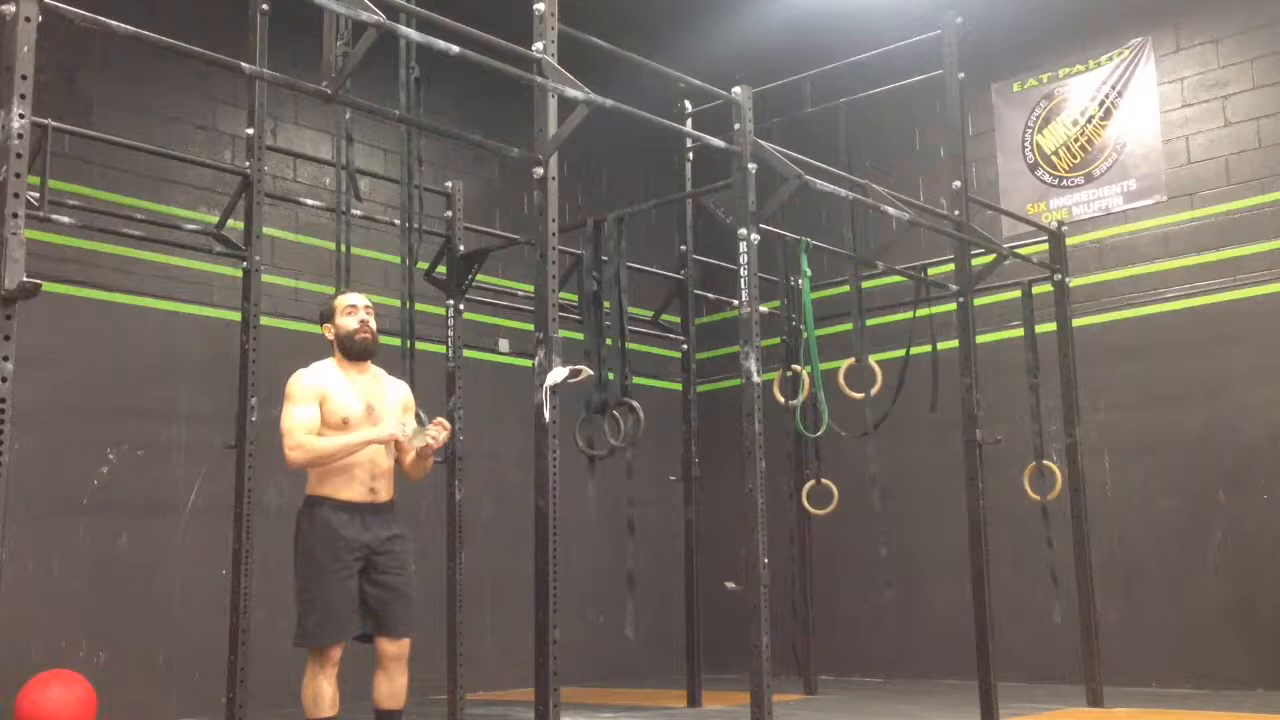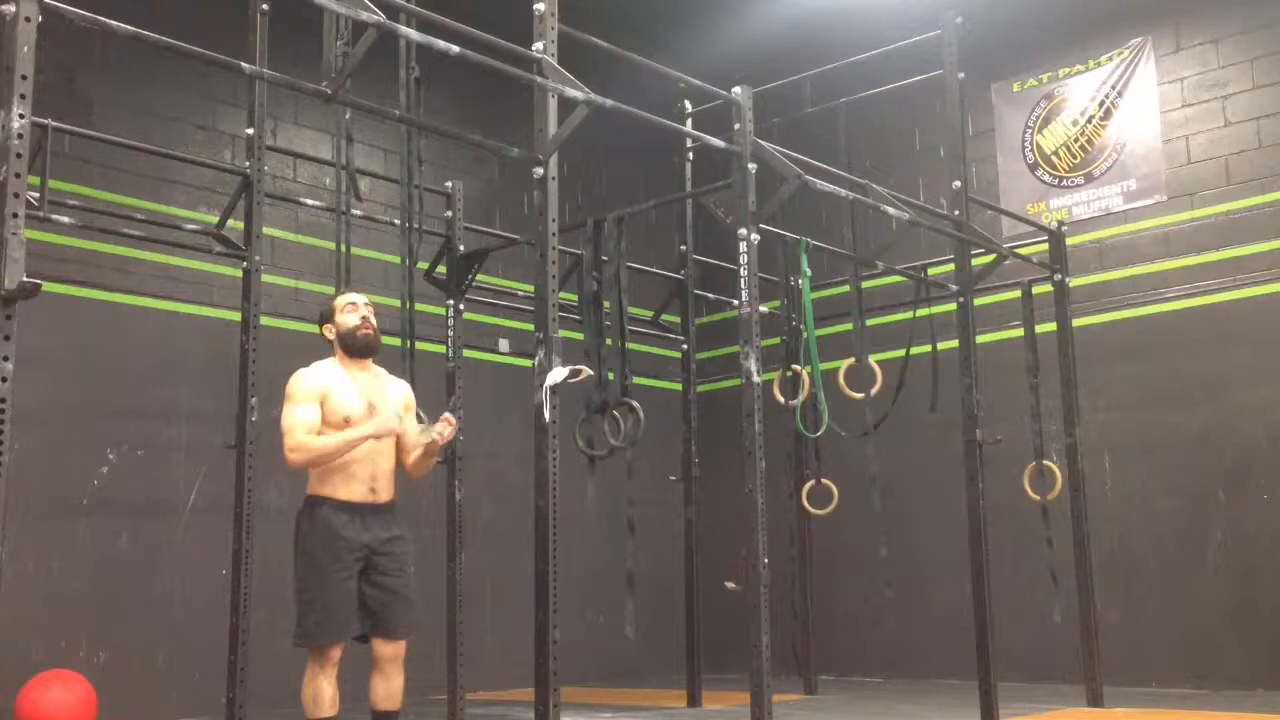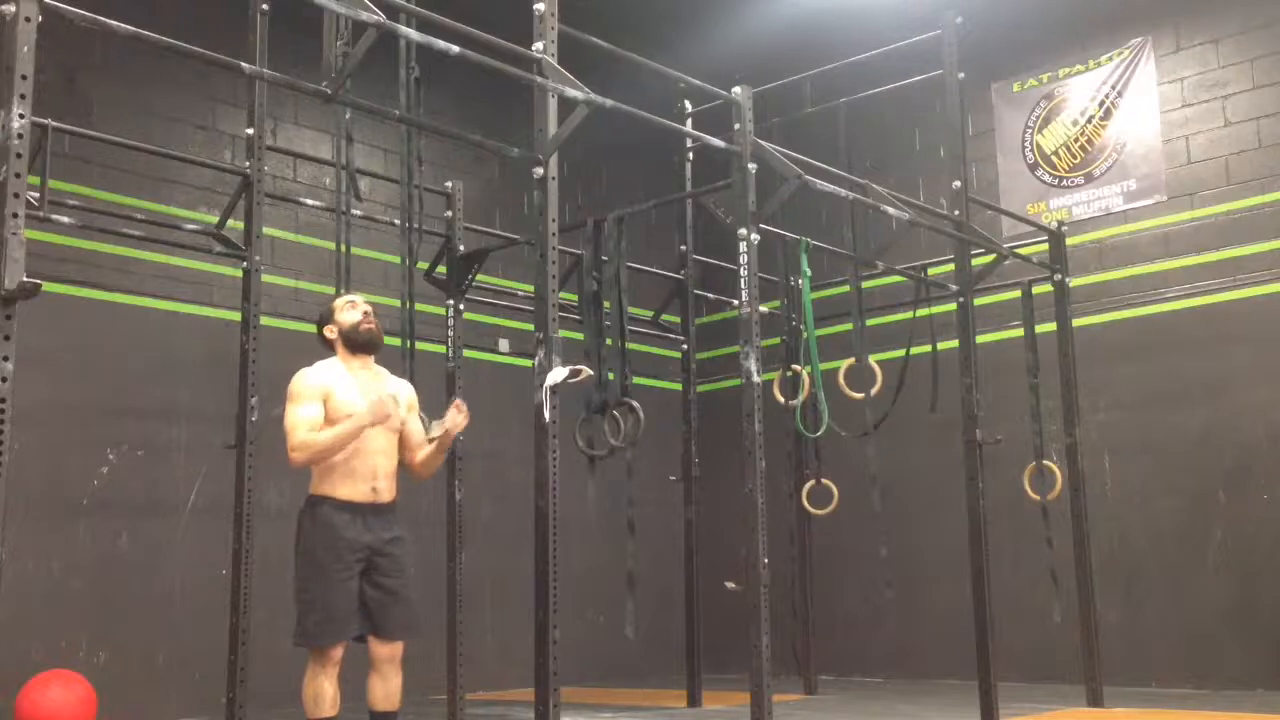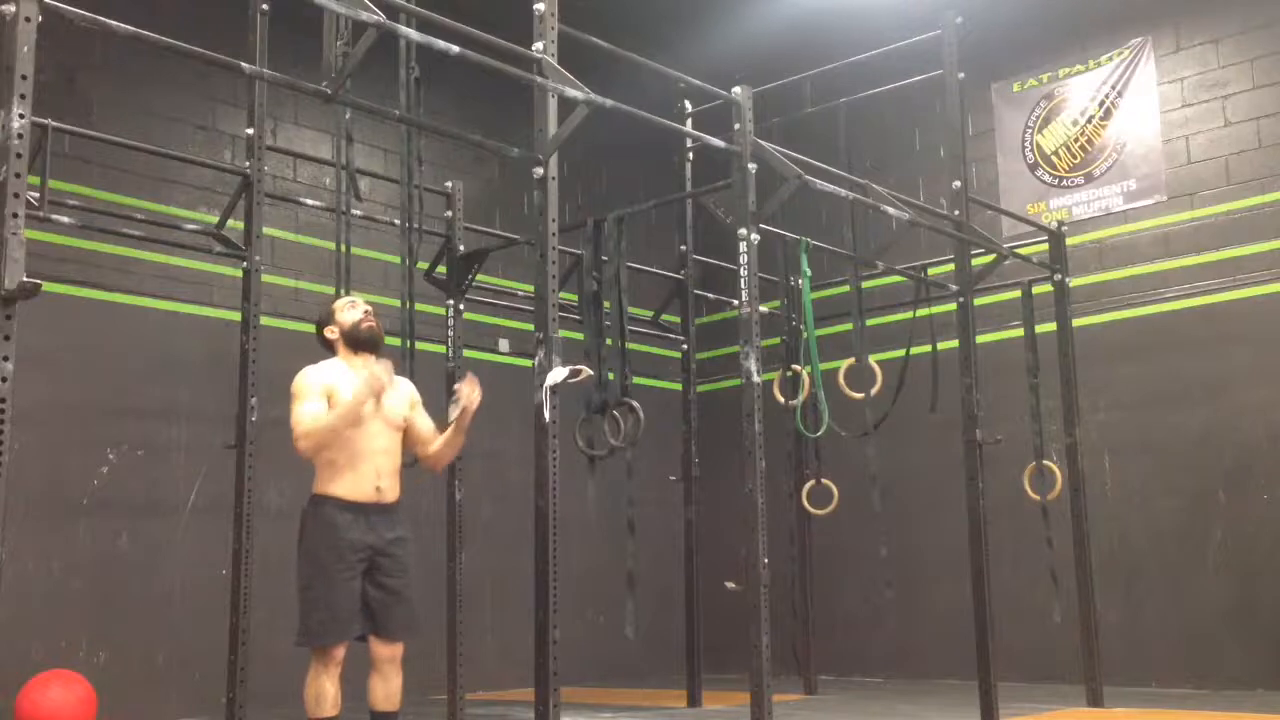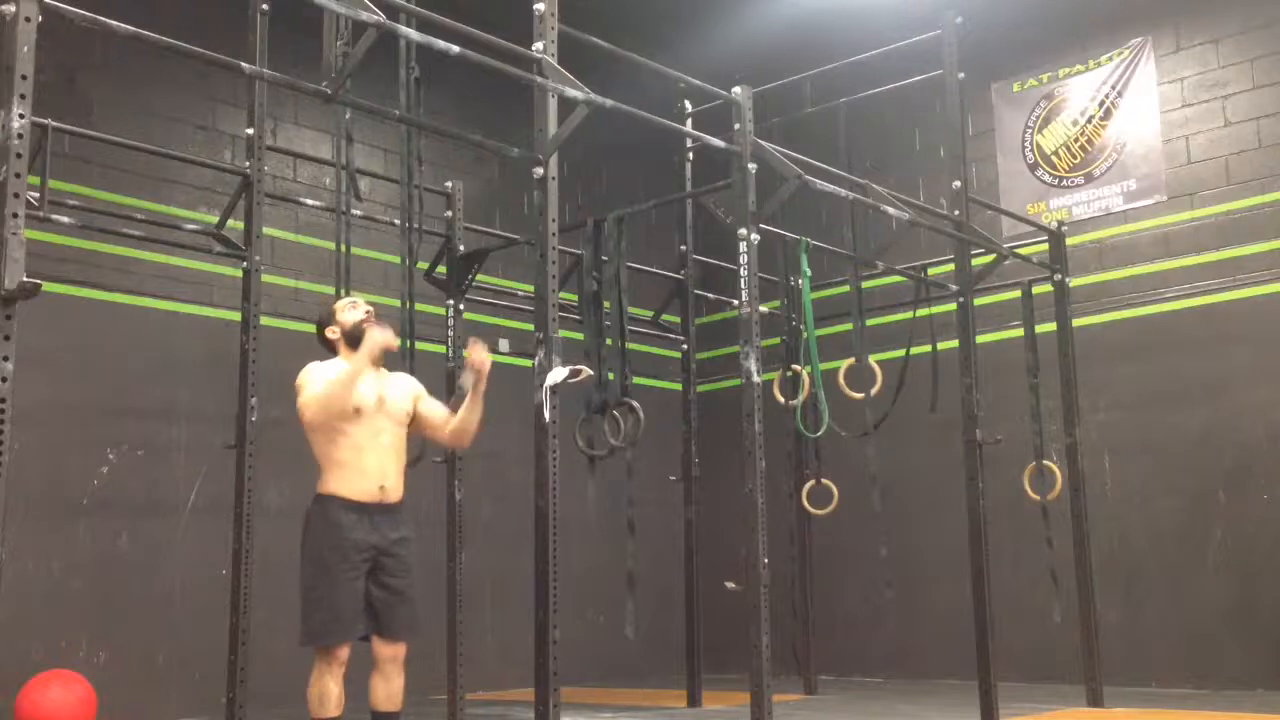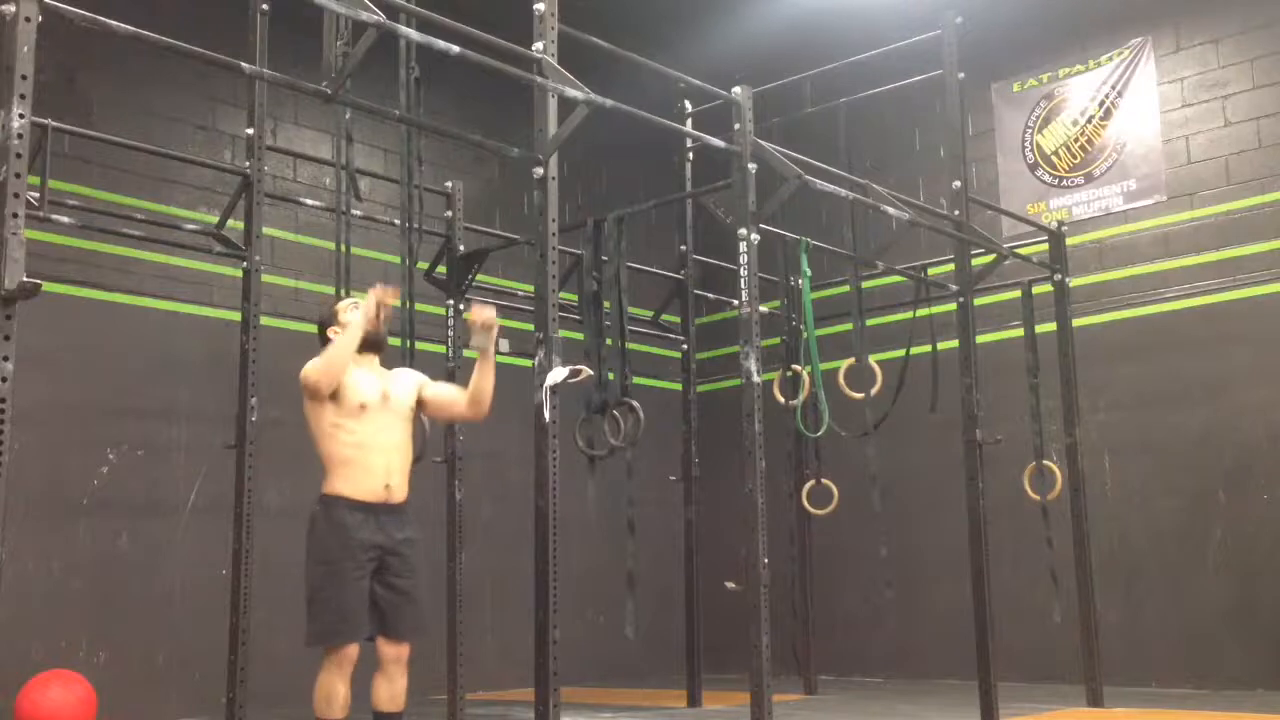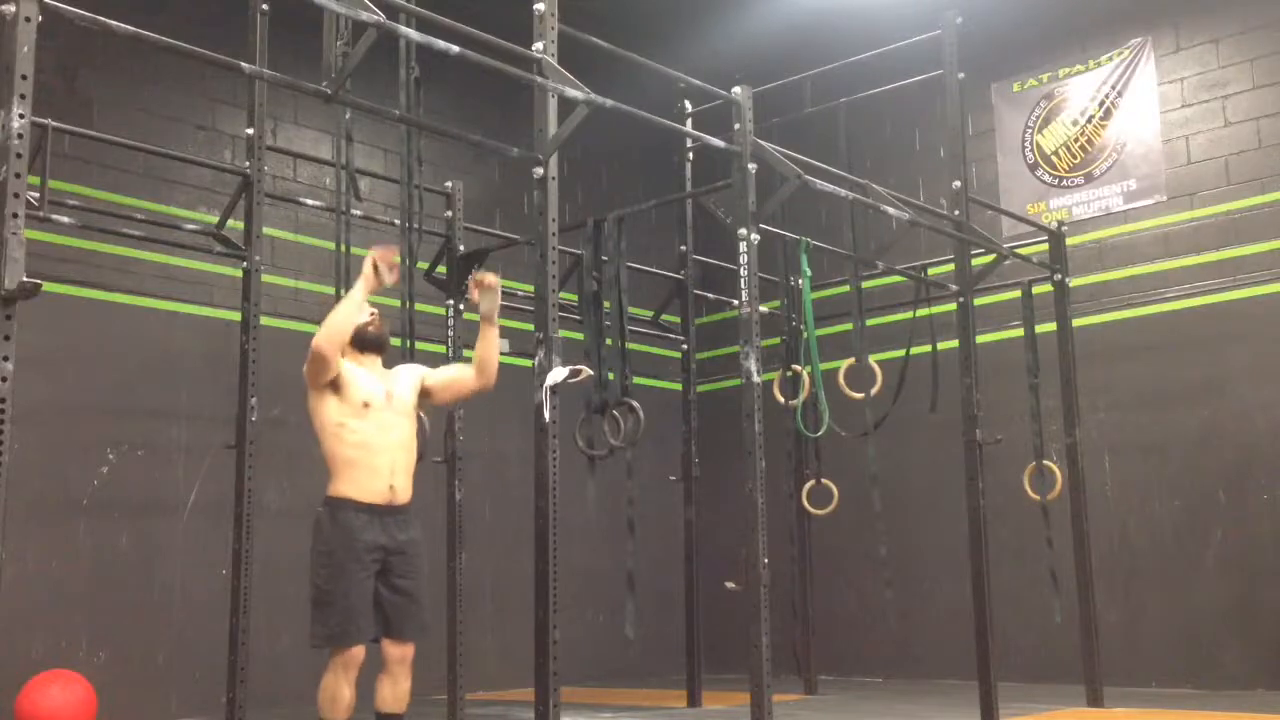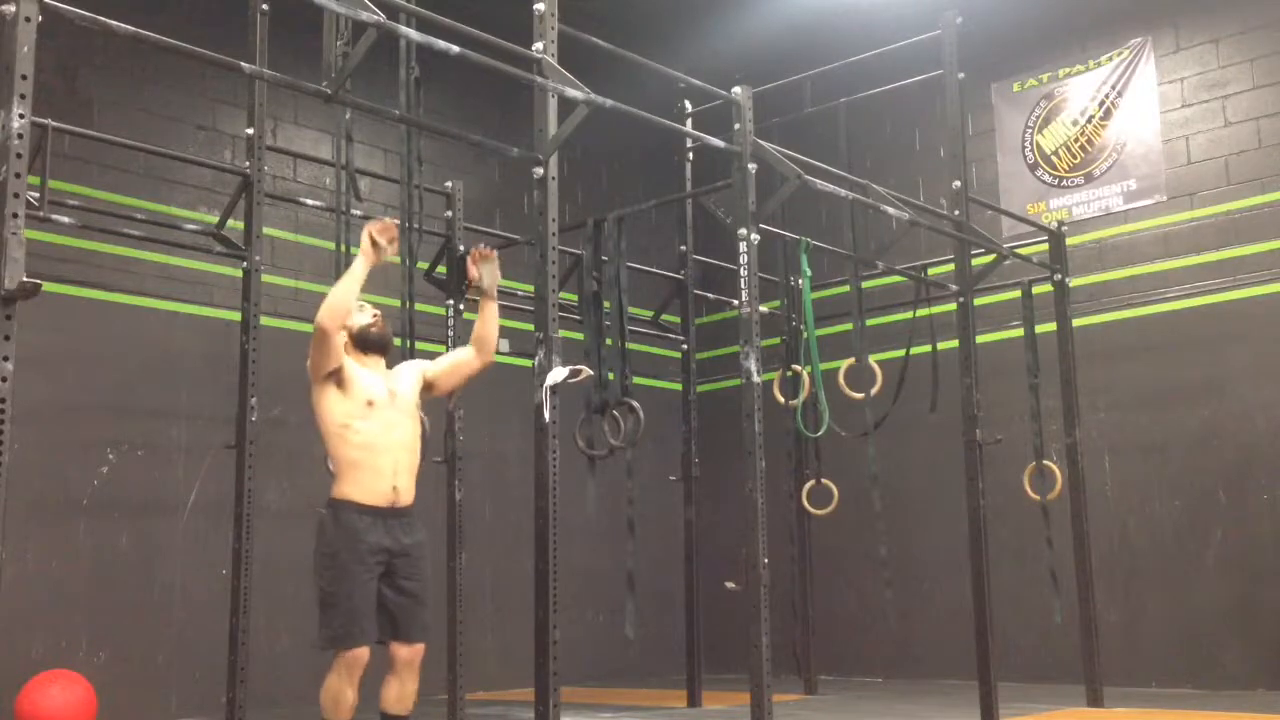
dt=0.1s
person 1, frame 1
left shoulder: (398, 389)
right shoulder: (310, 380)
left elbow: (411, 470)
right elbow: (296, 451)
left wrist: (427, 449)
right wrist: (368, 436)
left hip: (385, 525)
right hip: (329, 523)
left knee: (395, 647)
right knee: (327, 652)
person 1, frame 2
left shoulder: (399, 389)
right shoulder: (311, 380)
left elbow: (414, 469)
right elbow: (296, 452)
left wrist: (431, 446)
right wrist: (367, 431)
left hip: (385, 526)
right hip: (329, 523)
left knee: (392, 649)
right knee: (327, 653)
person 1, frame 3
left shoulder: (401, 389)
right shoulder: (313, 378)
left elbow: (421, 466)
right elbow: (298, 452)
left wrist: (444, 437)
right wrist: (363, 419)
left hip: (386, 525)
right hip: (331, 522)
left knee: (389, 649)
right knee: (328, 652)
person 1, frame 4
left shoulder: (404, 389)
right shoulder: (316, 377)
left elbow: (435, 458)
right elbow: (306, 442)
left wrist: (461, 419)
right wrist: (361, 397)
left hip: (389, 525)
right hip: (335, 522)
left knee: (389, 650)
right knee: (330, 651)
person 1, frame 5
left shoulder: (403, 384)
right shoulder: (318, 374)
left elbow: (458, 437)
right elbow: (315, 417)
left wrist: (476, 384)
right wrist: (362, 357)
left hip: (392, 524)
right hip: (338, 521)
left knee: (392, 651)
right knee: (335, 652)
person 1, frame 6
left shoulder: (408, 380)
right shoulder: (324, 370)
left elbow: (474, 406)
right elbow: (319, 380)
left wrist: (485, 347)
right wrist: (361, 319)
left hip: (397, 524)
right hip: (344, 522)
left knee: (395, 651)
right knee: (342, 651)
person 1, frame 7
left shoulder: (410, 377)
right shoulder: (330, 377)
left elbow: (482, 376)
right elbow: (324, 345)
left wrist: (487, 315)
right wrist: (363, 286)
left hip: (402, 528)
right hip: (348, 524)
left knee: (400, 653)
right knee: (349, 654)
person 1, frame 8
left shoulder: (413, 375)
right shoulder: (332, 372)
left elbow: (483, 353)
right elbow: (325, 323)
left wrist: (486, 289)
right wrist: (365, 258)
left hip: (405, 530)
right hip: (352, 527)
left knee: (408, 654)
right knee: (352, 655)
